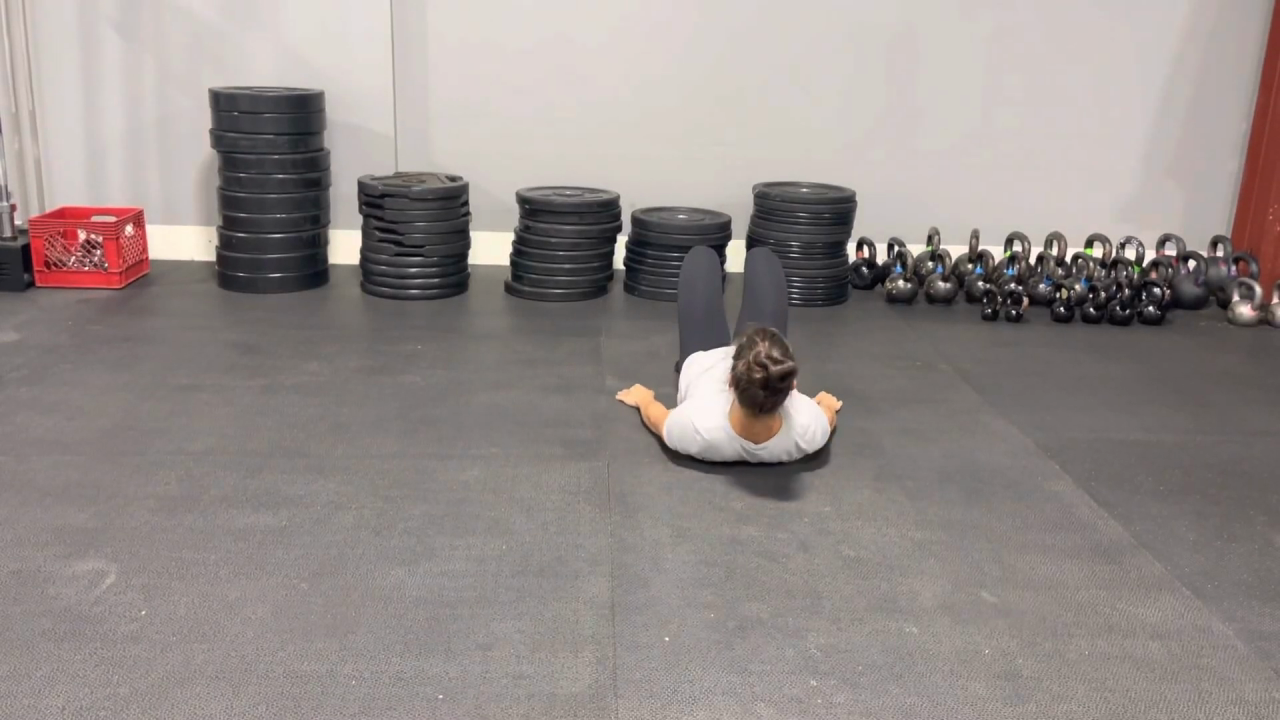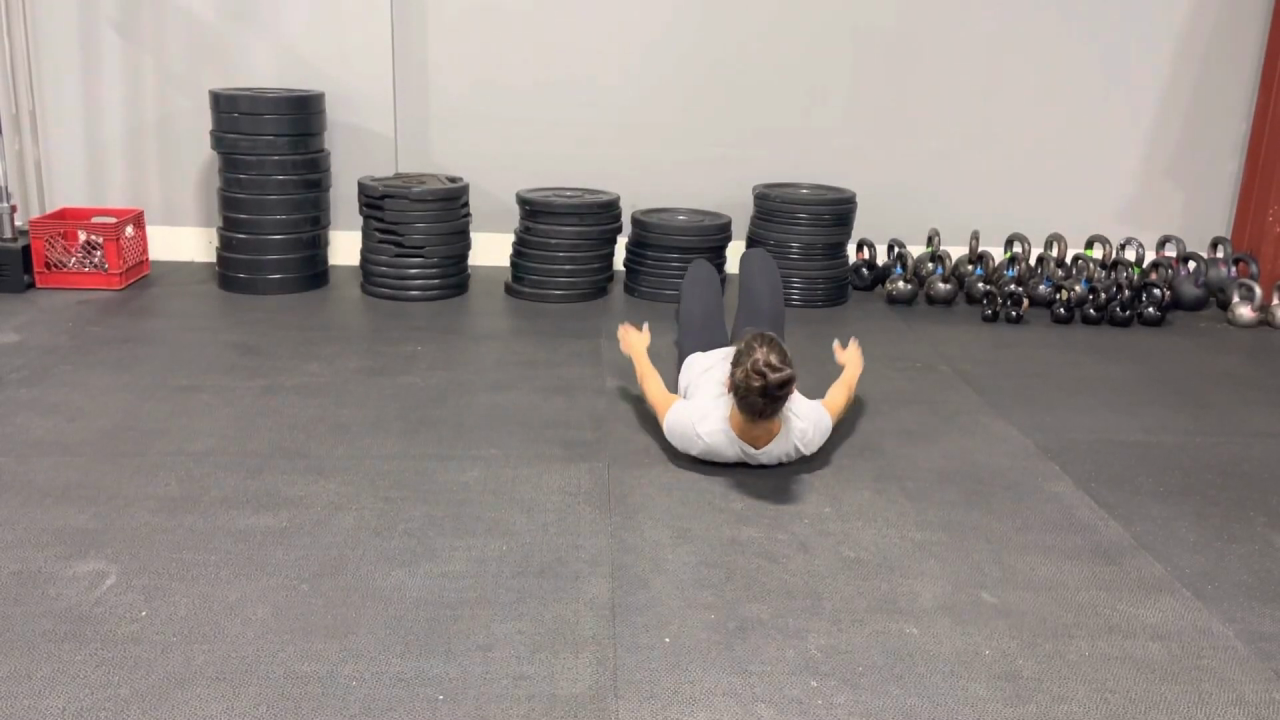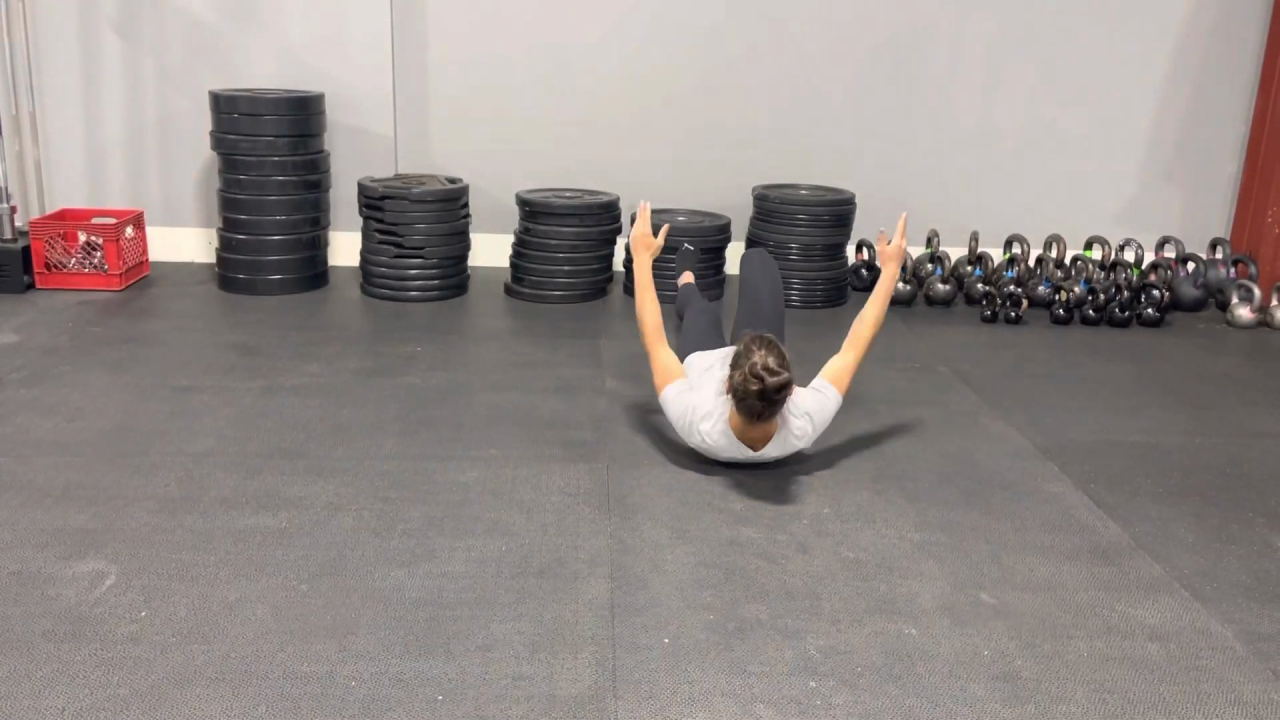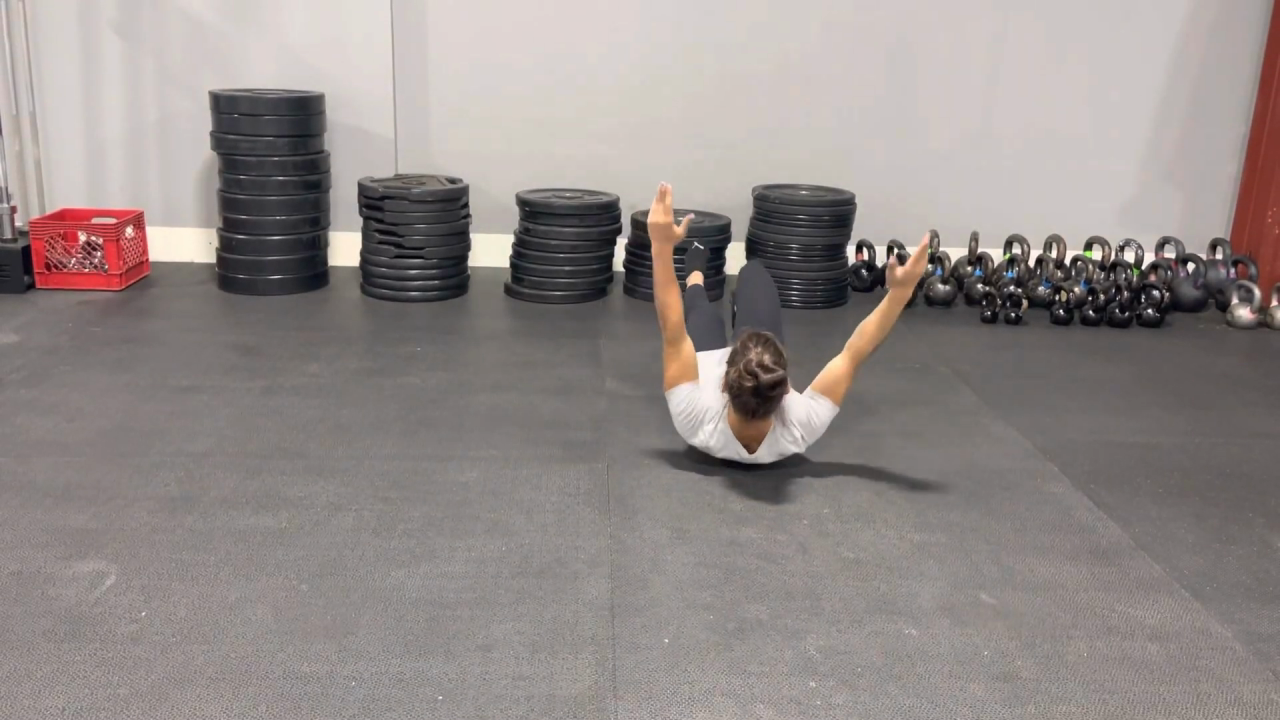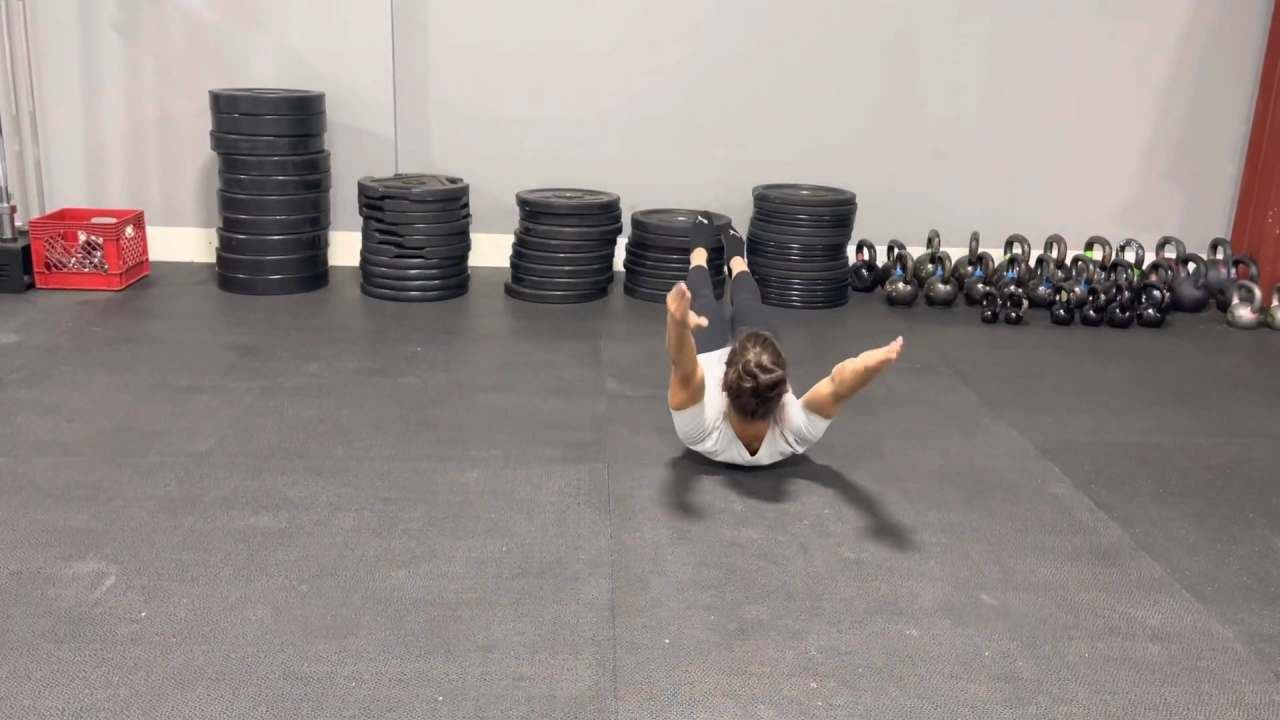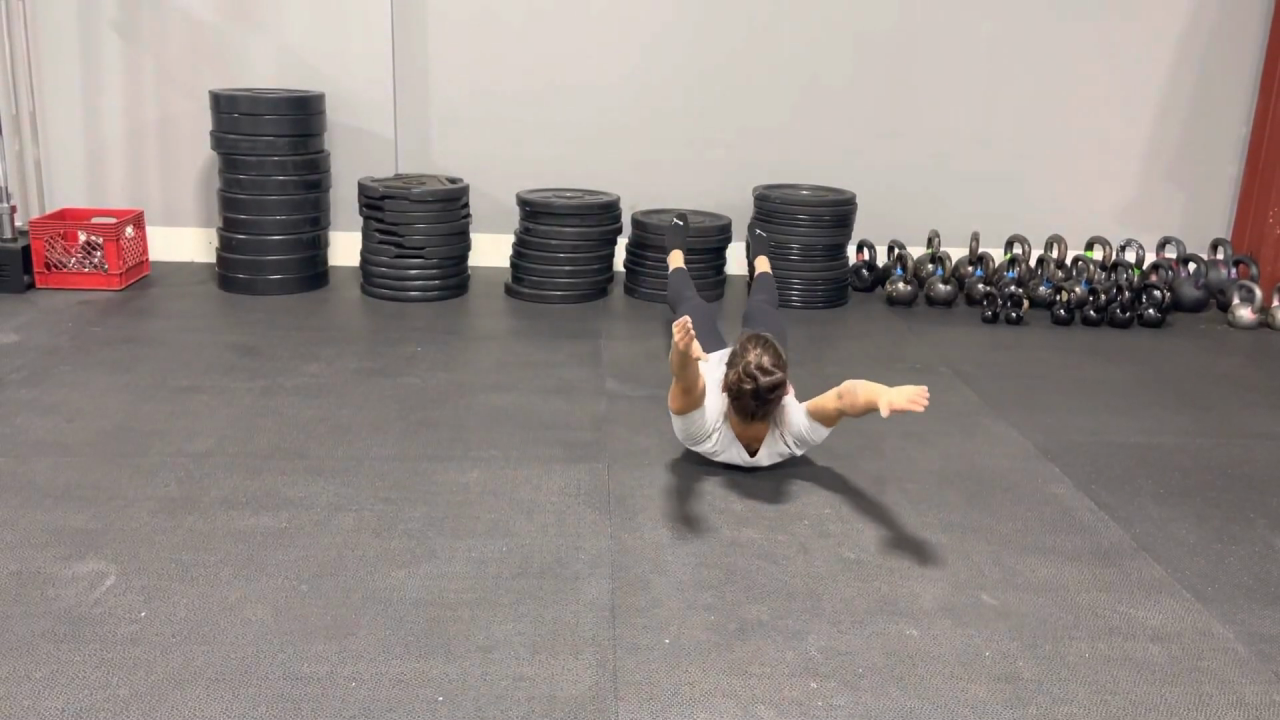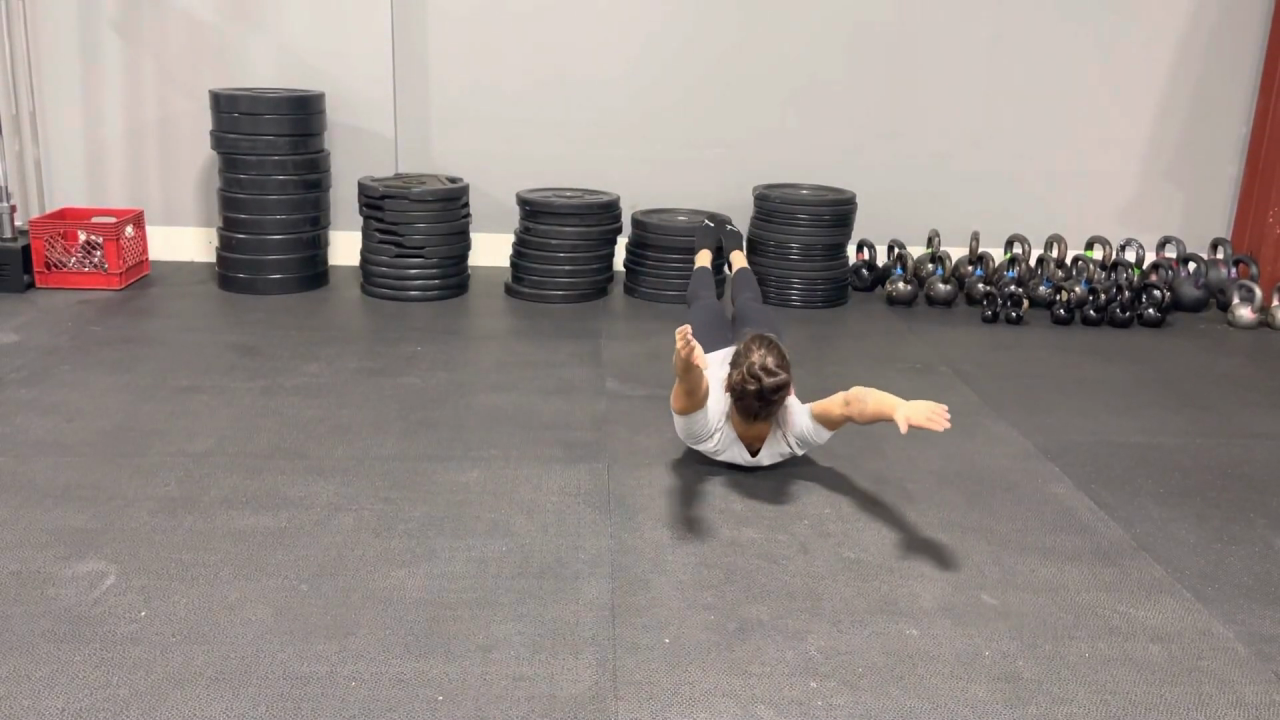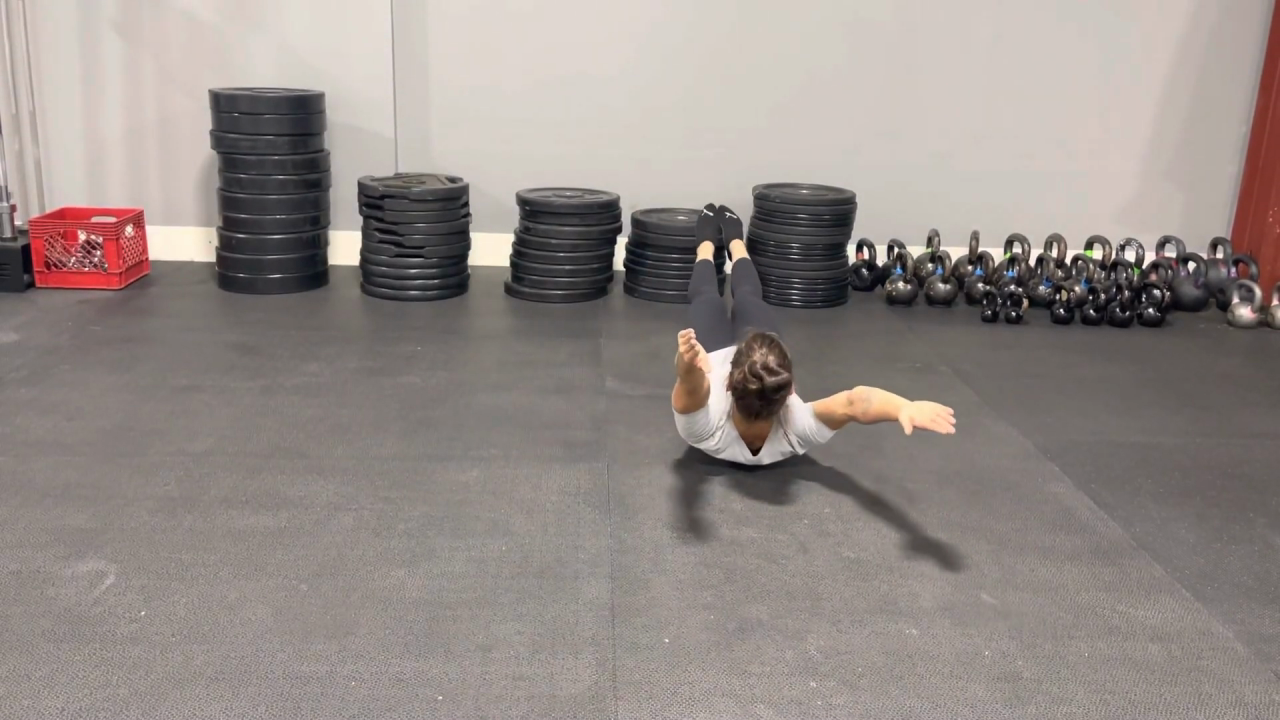
dt=0.3s
person 1, frame 1
left shoulder: (696, 427)
right shoulder: (808, 431)
left elbow: (658, 419)
left wrist: (642, 398)
right wrist: (828, 404)
left knee: (701, 257)
right knee: (761, 258)
person 1, frame 2
left shoulder: (696, 432)
right shoulder: (805, 435)
left elbow: (658, 397)
right elbow: (837, 399)
left wrist: (638, 351)
right wrist: (852, 367)
left knee: (701, 270)
right knee: (756, 259)
left ankle: (684, 315)
person 1, frame 3
left shoulder: (698, 428)
right shoulder: (800, 428)
left elbow: (655, 343)
right elbow: (854, 349)
left wrist: (642, 258)
right wrist: (890, 271)
right knee: (758, 259)
left ankle: (687, 282)
person 1, frame 4
left shoulder: (700, 426)
right shoulder: (797, 430)
left elbow: (673, 339)
right elbow: (853, 355)
left wrist: (662, 247)
right wrist: (900, 291)
left knee: (706, 314)
right knee: (753, 274)
left ankle: (695, 278)
right ankle: (738, 305)
person 1, frame 5
left shoulder: (701, 429)
right shoulder: (795, 432)
left elbow: (683, 371)
right elbow: (836, 386)
left wrist: (680, 328)
right wrist: (868, 364)
left knee: (705, 307)
right knee: (748, 305)
left ankle: (701, 252)
right ankle: (736, 259)
person 1, frame 6
left shoulder: (702, 431)
right shoulder: (794, 433)
left elbow: (685, 381)
right elbow: (843, 399)
left wrist: (682, 353)
right wrist: (884, 395)
left knee: (693, 306)
right knee: (762, 308)
left ankle: (676, 253)
right ankle: (759, 258)
person 1, frame 7
left shoulder: (705, 430)
right shoulder: (794, 432)
left elbow: (690, 384)
right elbow: (850, 402)
left wrist: (686, 362)
right wrist: (901, 407)
left knee: (705, 304)
right knee: (749, 304)
left ankle: (705, 252)
right ankle: (735, 253)
person 1, frame 8
left shoulder: (706, 430)
right shoulder: (795, 432)
left elbow: (691, 386)
right elbow: (853, 402)
left wrist: (689, 365)
right wrist: (905, 408)
left knee: (707, 300)
right knee: (748, 299)
left ankle: (708, 243)
right ankle: (734, 241)
